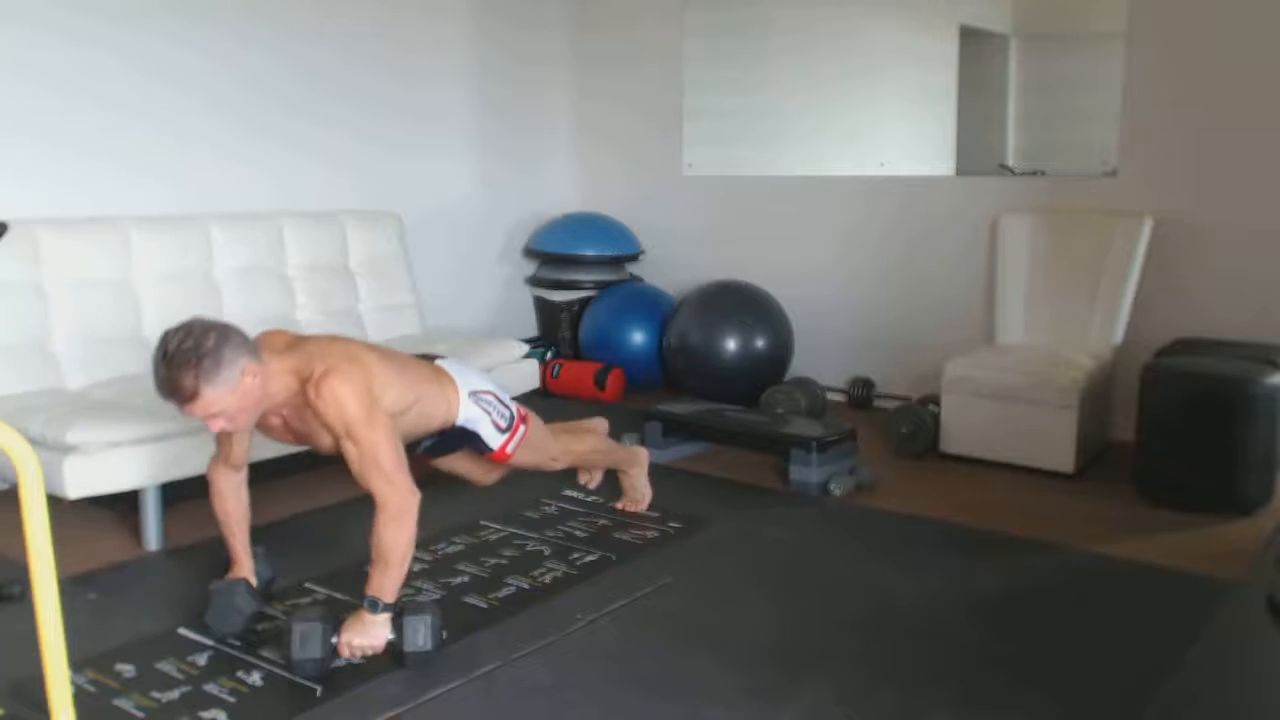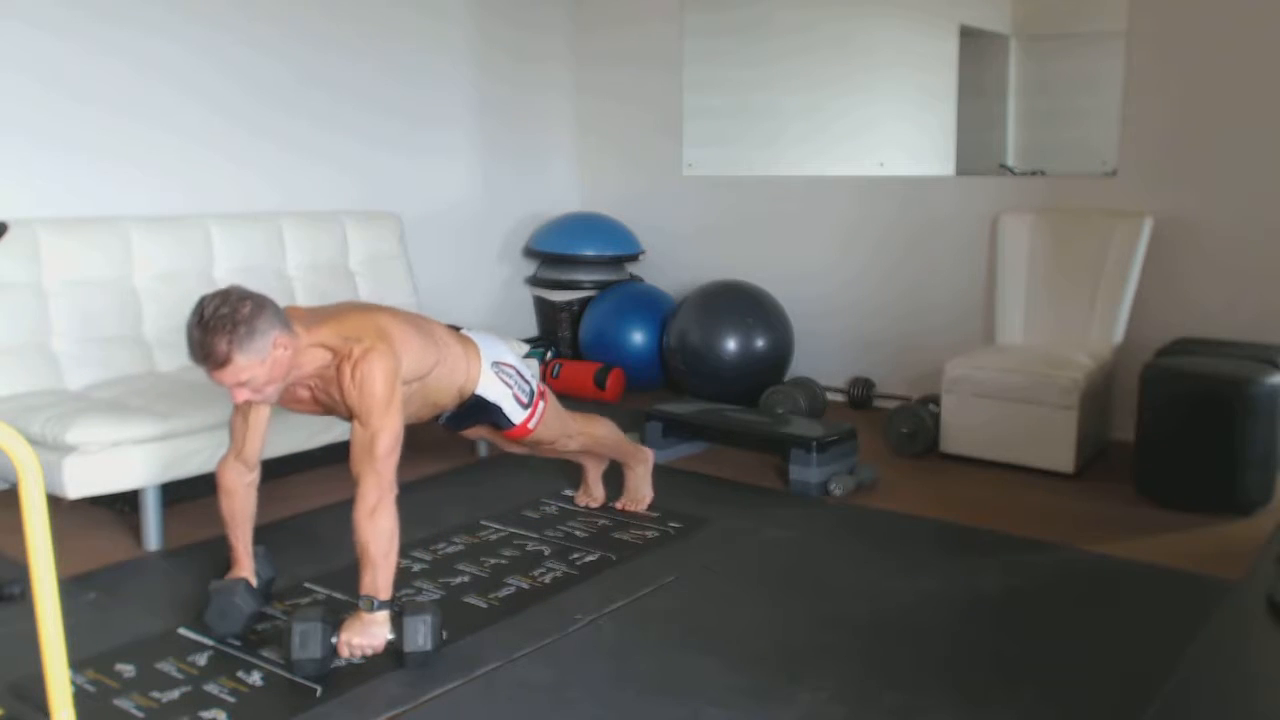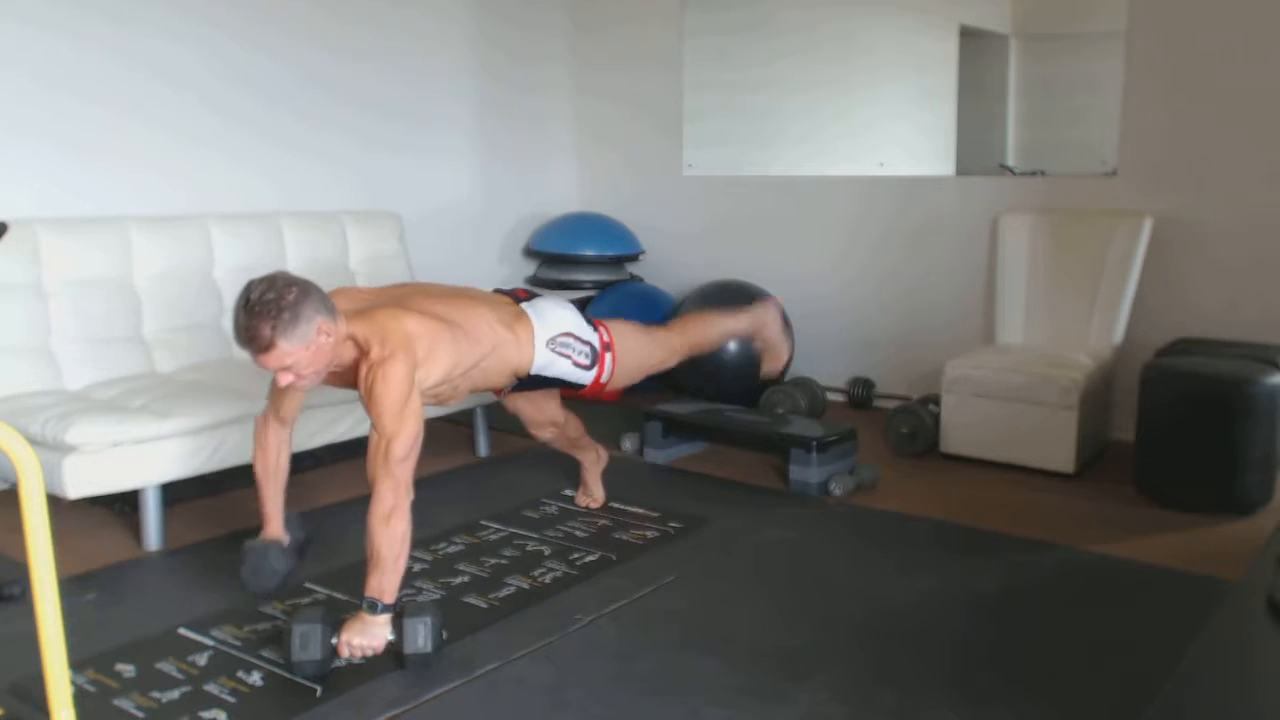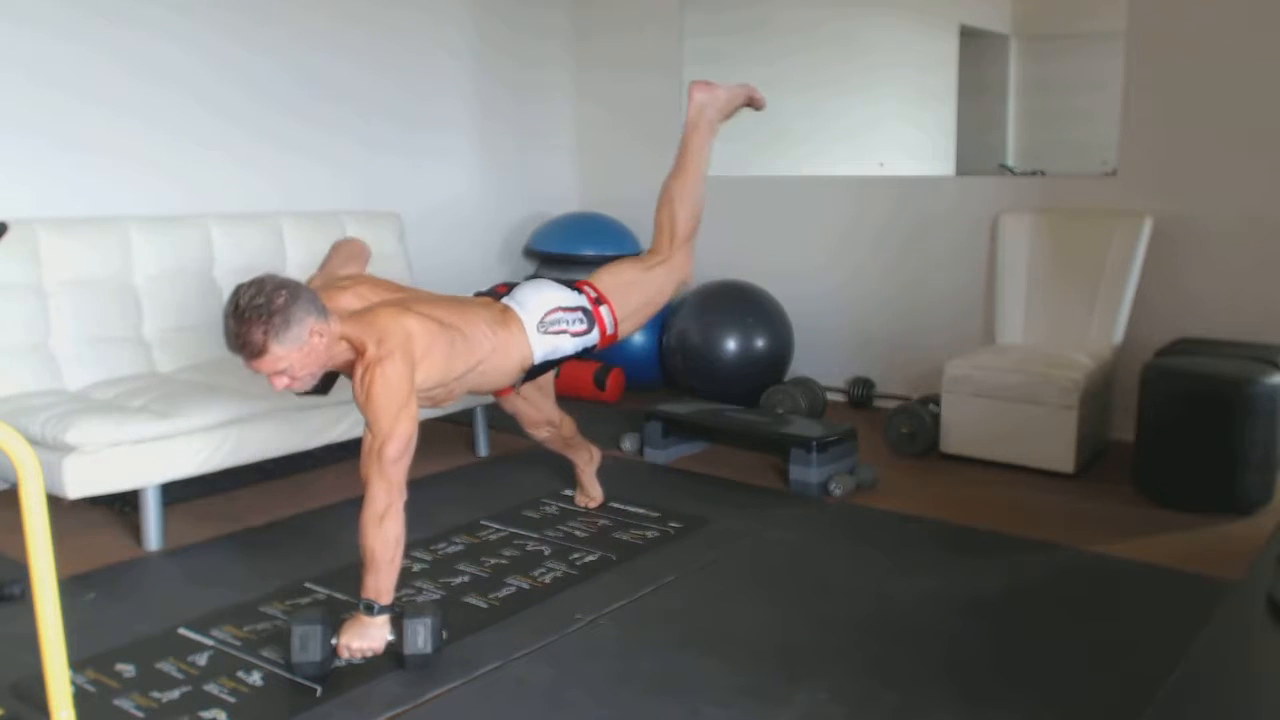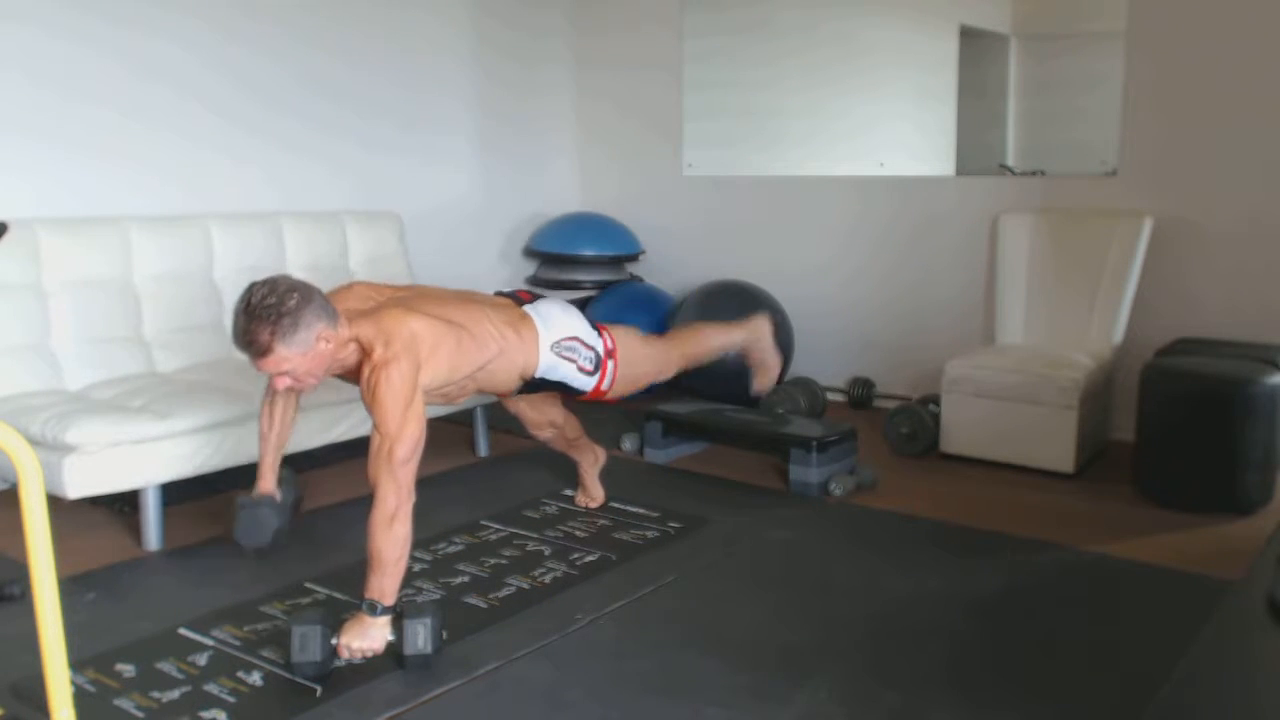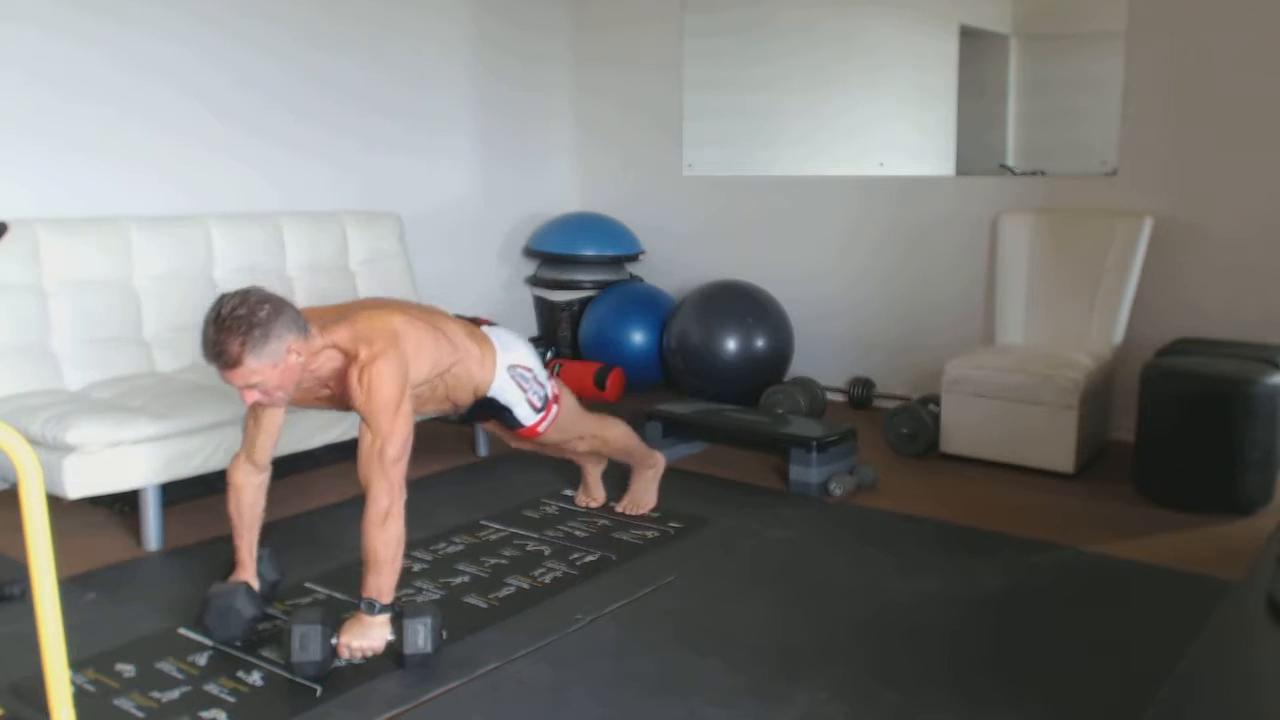
dt=0.5s
person 1, frame 1
left shoulder: (331, 387)
right shoulder: (242, 375)
left elbow: (400, 498)
right elbow: (227, 471)
left wrist: (375, 611)
right wrist: (242, 566)
left hip: (458, 399)
right hip: (419, 400)
left knee: (552, 455)
left ankle: (629, 459)
right ankle: (586, 426)
person 1, frame 2
left shoulder: (364, 360)
right shoulder: (262, 352)
left elbow: (376, 491)
right elbow: (238, 467)
left wrist: (374, 611)
right wrist: (242, 567)
left hip: (479, 370)
right hip: (440, 389)
left knee: (566, 432)
left ankle: (635, 458)
right ankle: (590, 463)
person 1, frame 3
left shoulder: (386, 360)
right shoulder: (316, 328)
left elbow: (393, 493)
right elbow: (272, 424)
left wrist: (376, 613)
right wrist: (273, 525)
left hip: (540, 334)
right hip: (503, 316)
left knee: (663, 349)
right knee: (545, 423)
left ankle: (756, 320)
right ankle: (590, 458)
person 1, frame 4
left shoulder: (381, 362)
right shoulder: (327, 295)
left elbow: (385, 497)
right elbow: (352, 248)
left wrist: (374, 614)
left hip: (538, 321)
right hip: (496, 319)
left knee: (669, 261)
right knee: (541, 424)
left ankle: (703, 115)
right ankle: (583, 457)
person 1, frame 5
left shoulder: (387, 361)
right shoulder: (327, 316)
left elbow: (393, 498)
right elbow: (280, 392)
left wrist: (376, 615)
right wrist: (267, 476)
left hip: (546, 338)
right hip: (505, 319)
left knee: (664, 357)
right knee: (545, 426)
left ankle: (749, 335)
right ankle: (588, 459)
person 1, frame 6
left shoulder: (373, 362)
right shoulder: (279, 355)
left elbow: (386, 497)
right elbow: (249, 467)
left wrist: (375, 614)
right wrist: (245, 569)
left hip: (499, 366)
right hip: (460, 364)
left knee: (582, 433)
left ankle: (646, 463)
right ankle: (590, 463)
